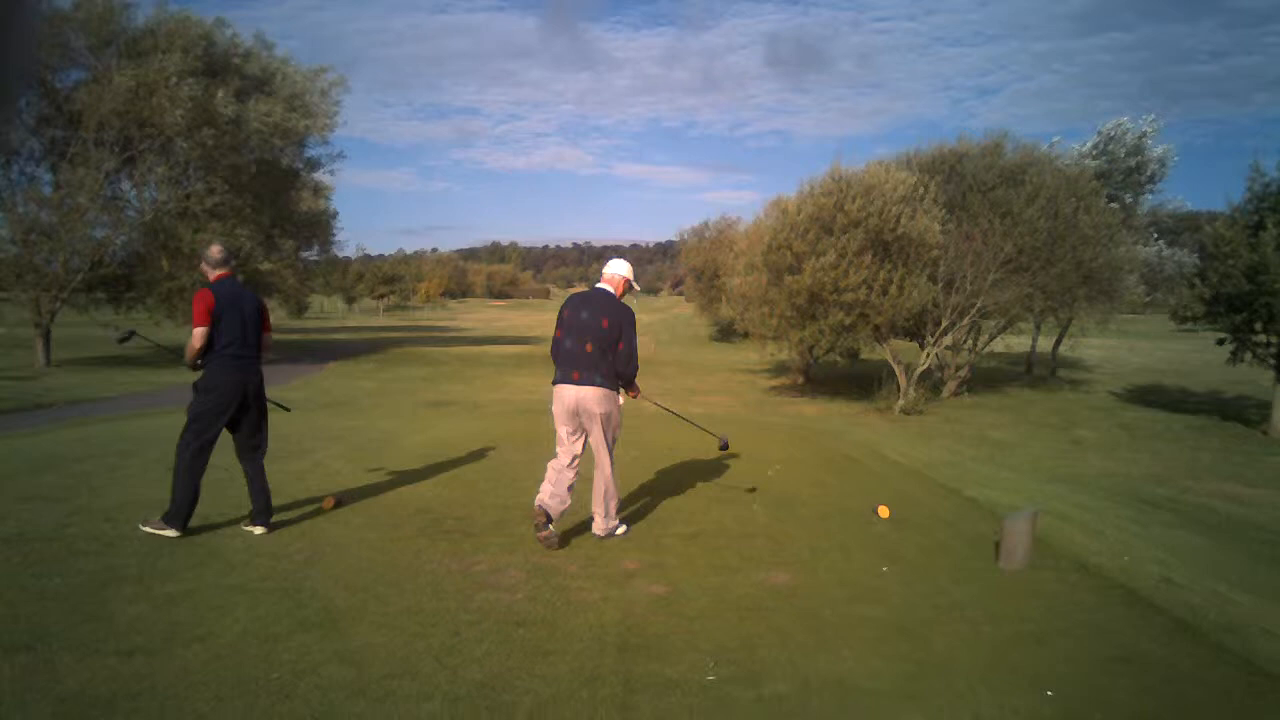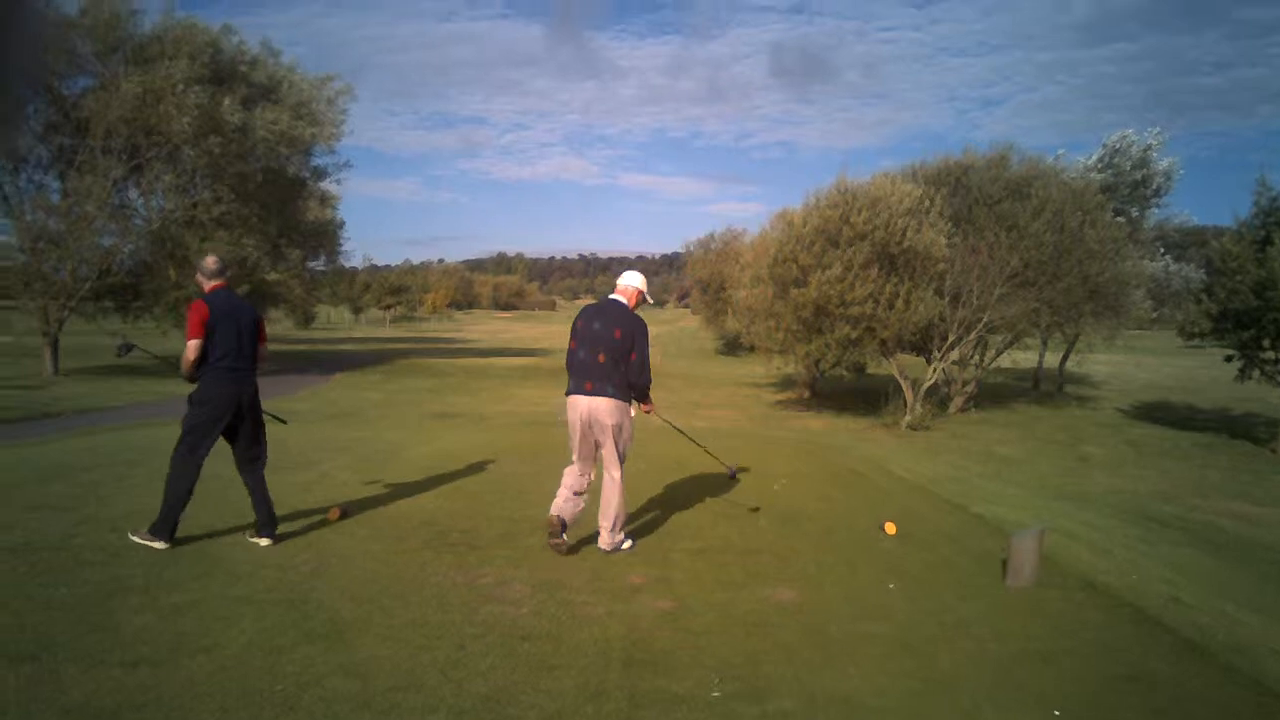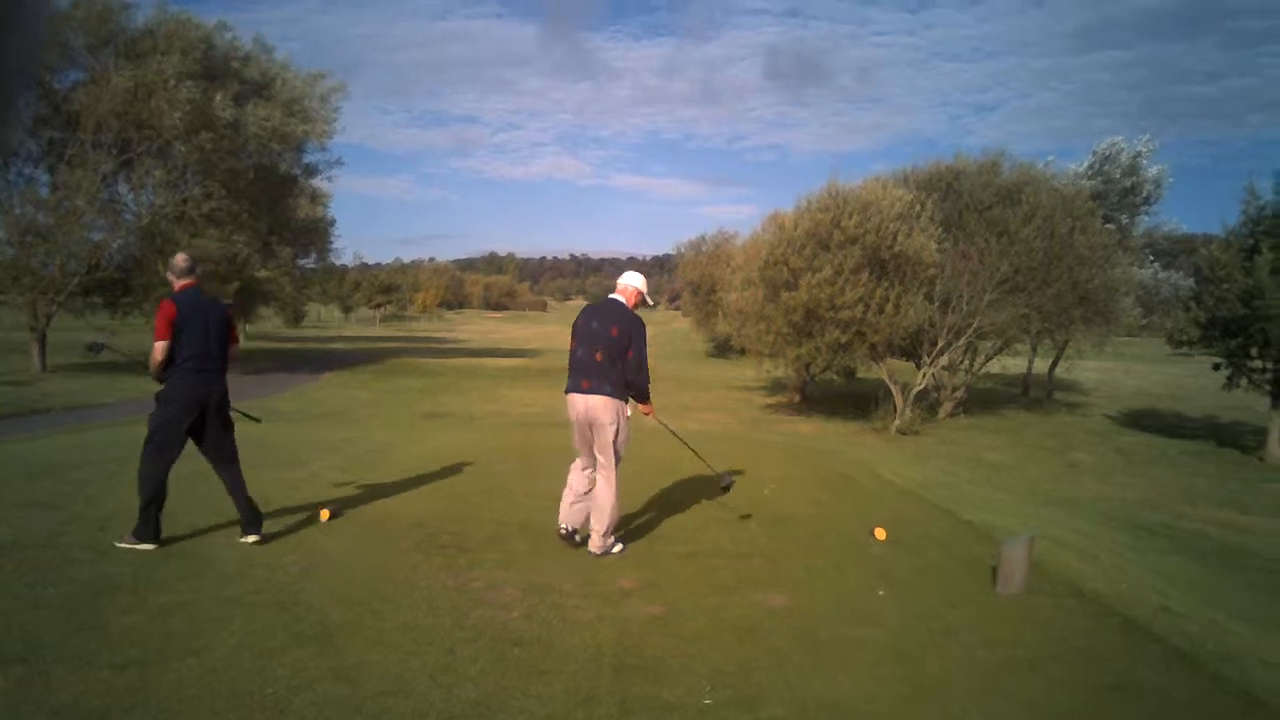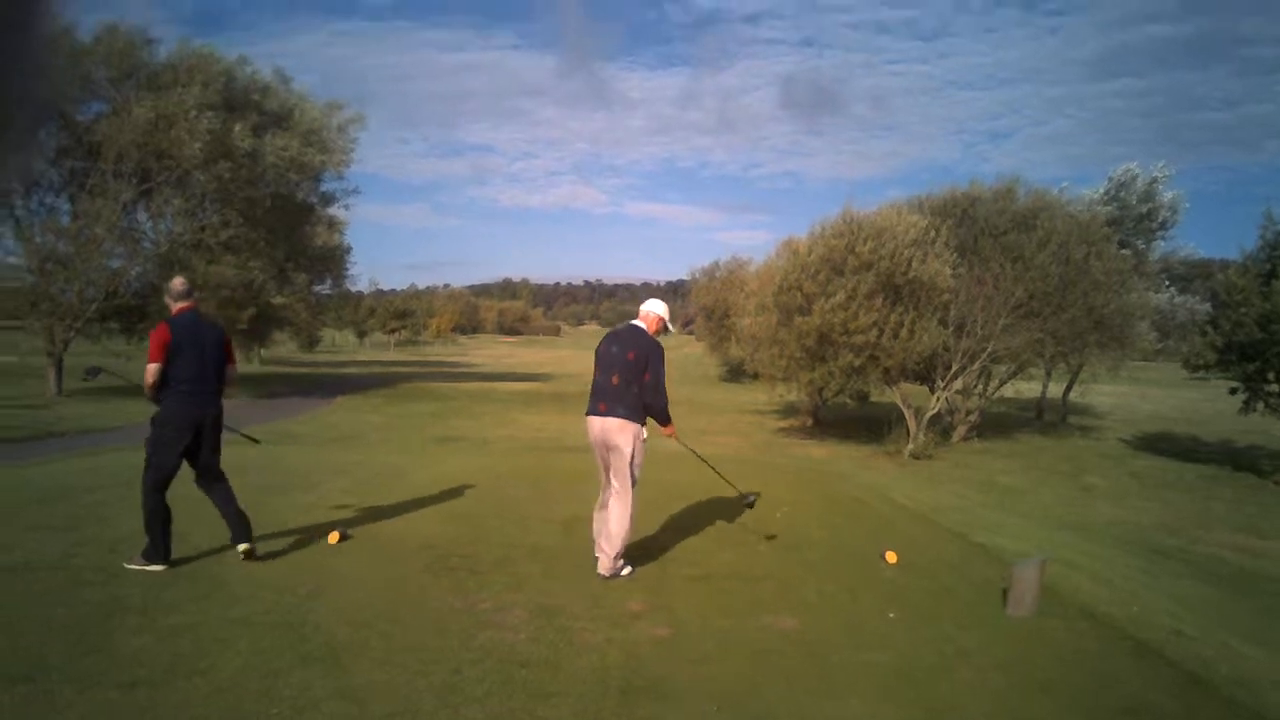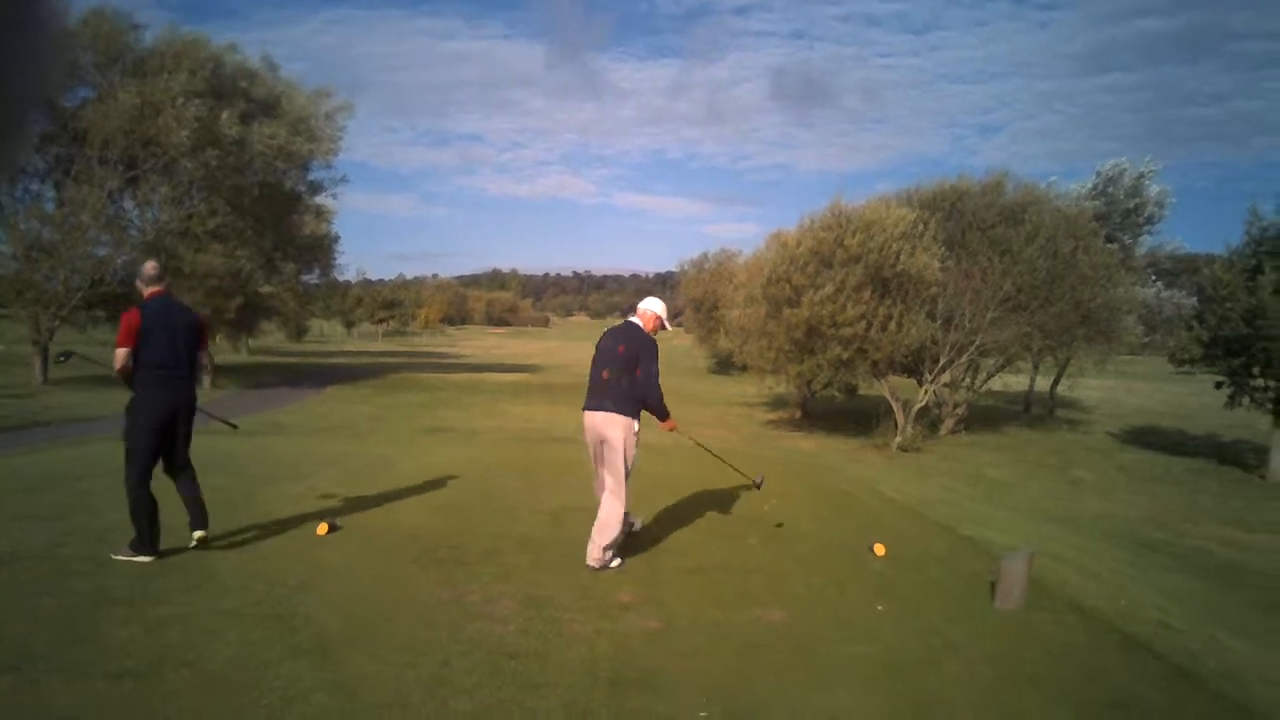
dt=0.1s
person 1, frame 1
left shoulder: (206, 295)
right shoulder: (254, 298)
left elbow: (198, 341)
right elbow: (265, 343)
left wrist: (191, 361)
left hip: (219, 380)
right hip: (251, 378)
left knee: (192, 447)
right knee: (251, 450)
left ankle: (174, 520)
right ankle: (261, 517)
person 1, frame 2
left shoulder: (201, 306)
right shoulder: (250, 309)
left elbow: (193, 353)
right elbow: (261, 354)
left wrist: (187, 373)
left hip: (214, 392)
right hip: (246, 390)
left knee: (186, 460)
right knee: (251, 462)
left ankle: (162, 531)
right ankle: (265, 528)
person 1, frame 3
left shoulder: (169, 306)
right shoulder: (220, 308)
left elbow: (158, 355)
right elbow: (232, 353)
left wrist: (158, 375)
left hip: (181, 392)
right hip: (215, 391)
left knee: (154, 461)
right knee: (225, 460)
left ankle: (146, 533)
right ankle: (251, 524)
person 1, frame 4
left shoulder: (164, 330)
right shoulder: (217, 331)
left elbow: (151, 377)
right elbow: (230, 375)
left wrist: (155, 396)
left hip: (176, 413)
right hip: (210, 412)
left knee: (155, 483)
right knee: (212, 478)
left ankle: (156, 554)
right ankle: (242, 535)
person 1, frame 5
left shoulder: (135, 315)
right shoulder: (190, 316)
left elbow: (120, 363)
right elbow: (203, 362)
left wrist: (133, 380)
left hip: (149, 399)
right hip: (184, 398)
left knee: (138, 471)
right knee: (179, 464)
left ankle: (145, 544)
right ankle: (198, 521)
person 2, frame 1
left shoulder: (571, 303)
right shoulder: (622, 312)
left elbow: (556, 350)
right elbow: (626, 363)
right wrist: (630, 386)
left hip: (563, 389)
right hip: (600, 394)
left knee: (565, 457)
right knee: (603, 459)
left ankle: (545, 509)
right ankle: (604, 524)
person 2, frame 2
left shoulder: (585, 313)
right shoulder: (635, 324)
left elbow: (571, 361)
right elbow: (638, 374)
right wrist: (645, 400)
left hip: (576, 399)
right hip: (612, 404)
left knee: (581, 466)
right knee: (613, 472)
left ankle: (560, 516)
right ankle: (610, 537)
person 2, frame 3
left shoulder: (586, 313)
right shoulder: (632, 322)
left elbow: (574, 359)
right elbow: (636, 372)
right wrist: (644, 401)
left hip: (575, 398)
right hip: (608, 403)
left knee: (584, 464)
right knee: (607, 471)
left ankle: (569, 523)
right ankle: (600, 541)
person 2, frame 4
left shoulder: (609, 338)
right shoulder: (651, 347)
right elbow: (654, 395)
right wrist: (666, 423)
left hip: (596, 421)
right hip: (626, 426)
left knee: (609, 486)
right knee: (622, 494)
left ankle: (604, 544)
right ankle: (610, 563)
person 2, frame 5
left shoulder: (610, 335)
right shoulder: (645, 342)
right elbow: (649, 390)
right wrist: (665, 418)
left hip: (592, 415)
right hip: (618, 420)
left knee: (606, 481)
right knee: (615, 489)
left ankle: (618, 526)
right ankle: (598, 554)
